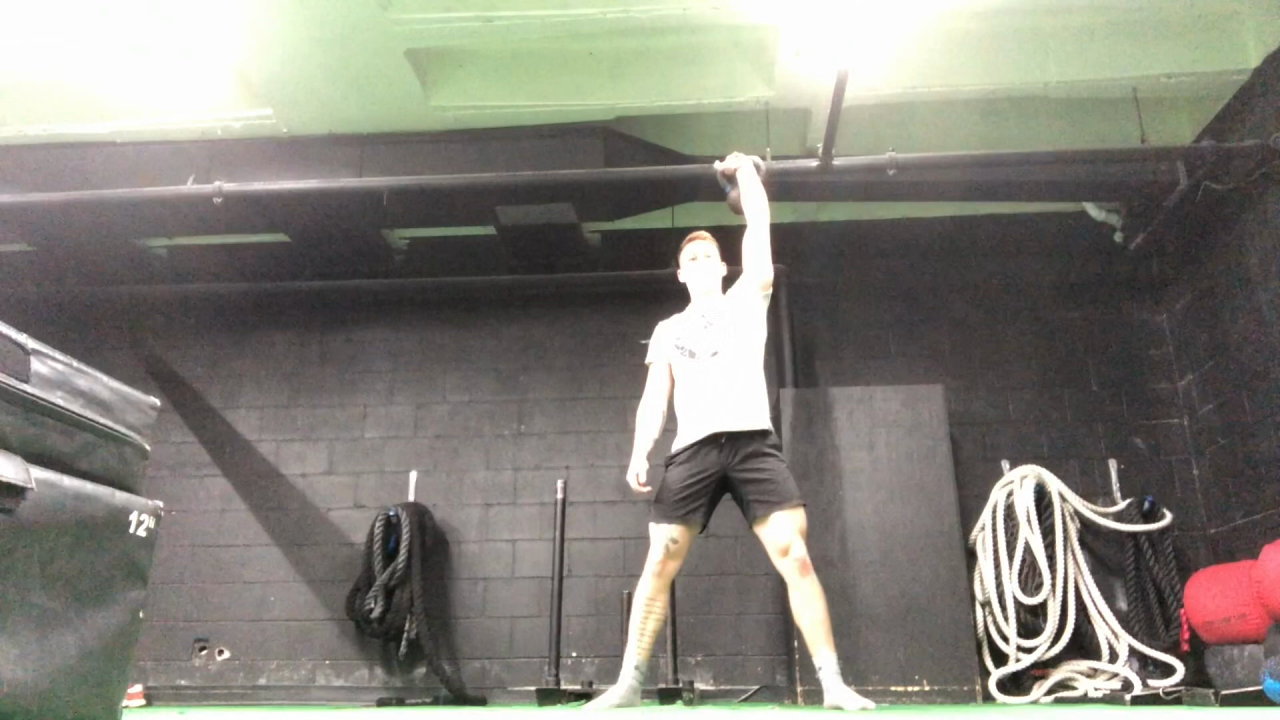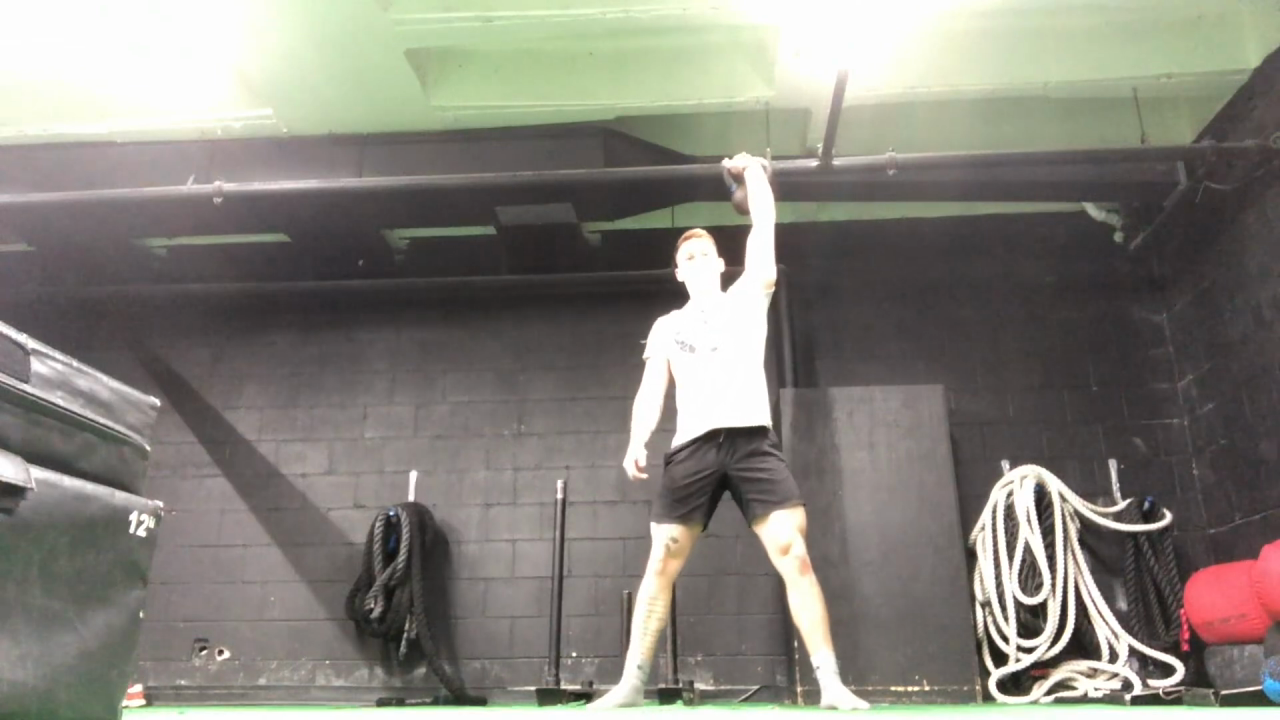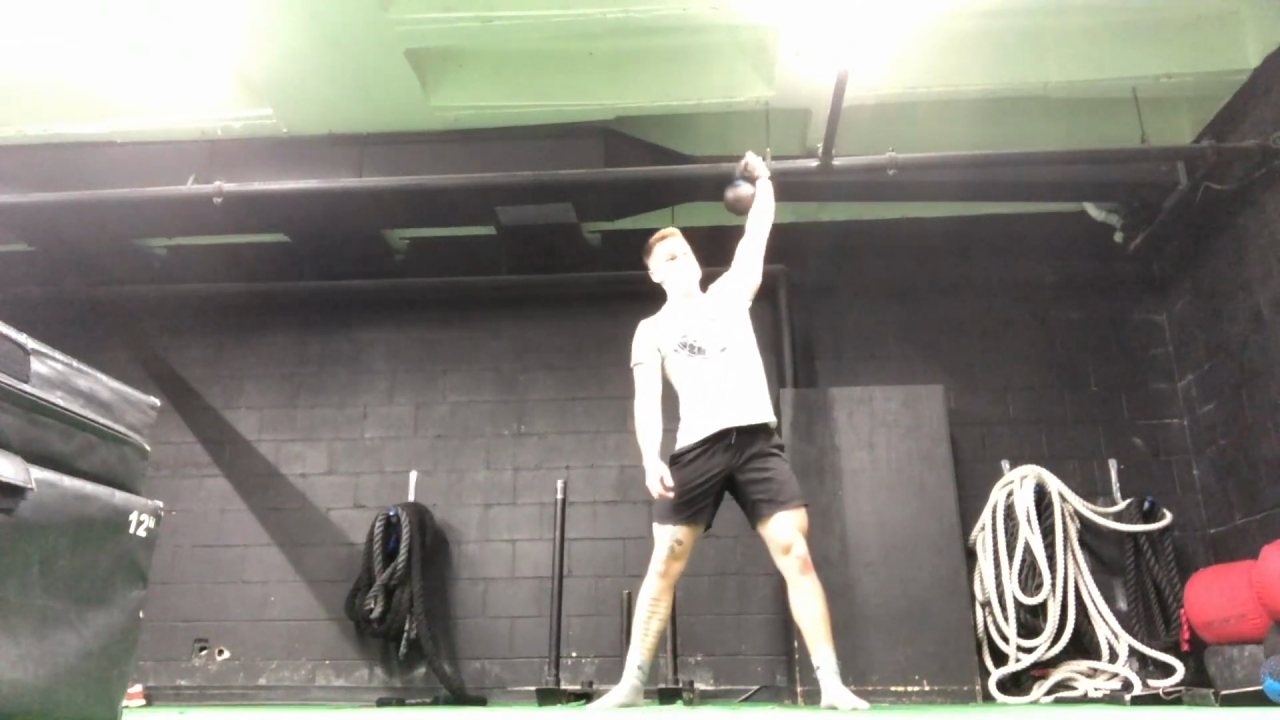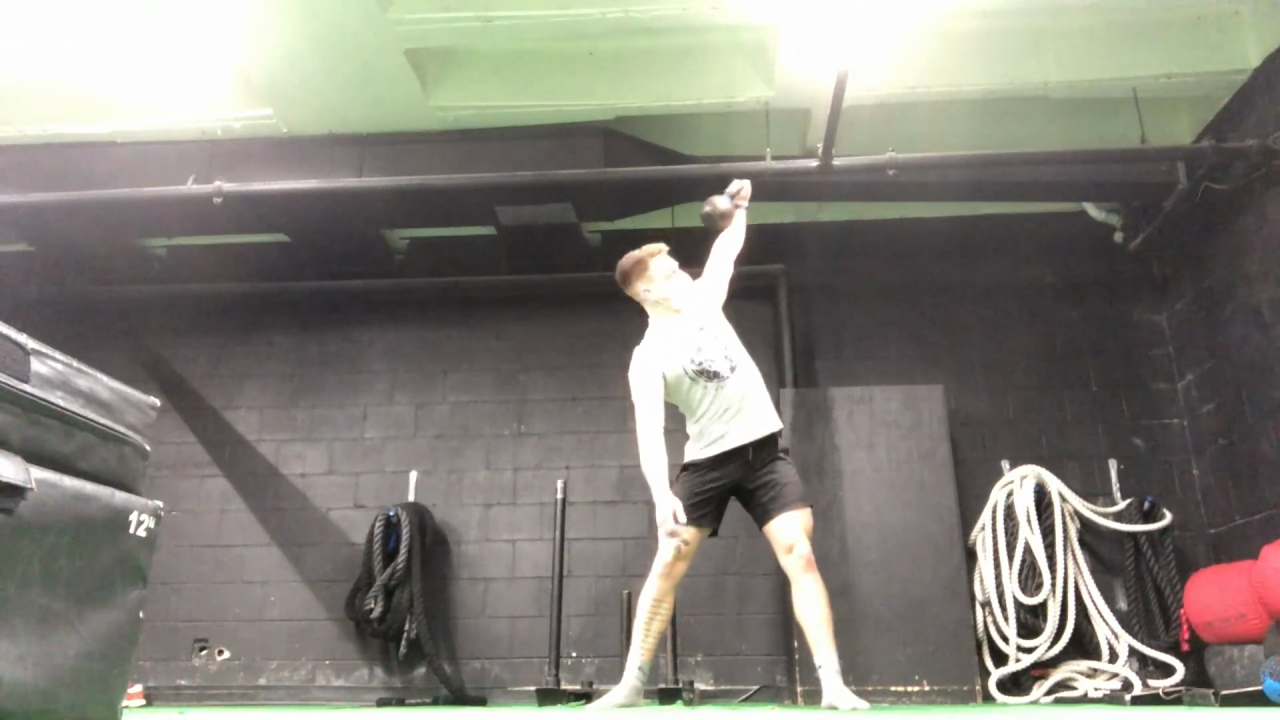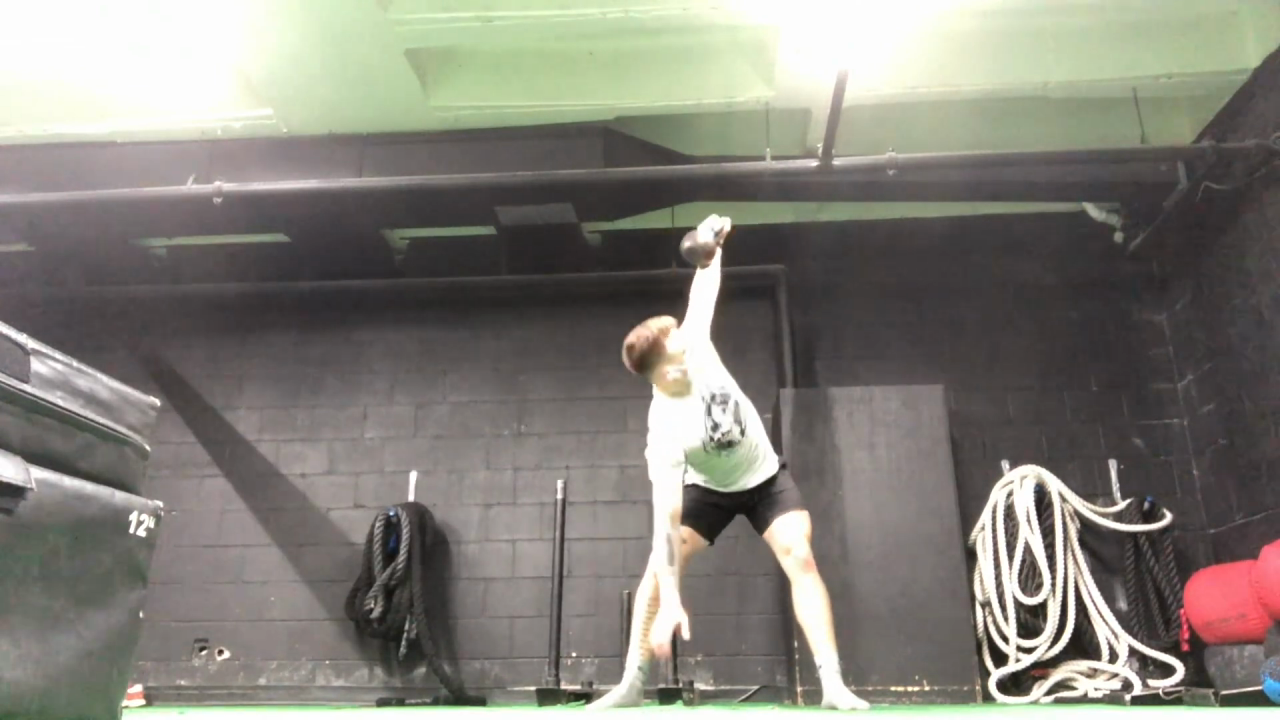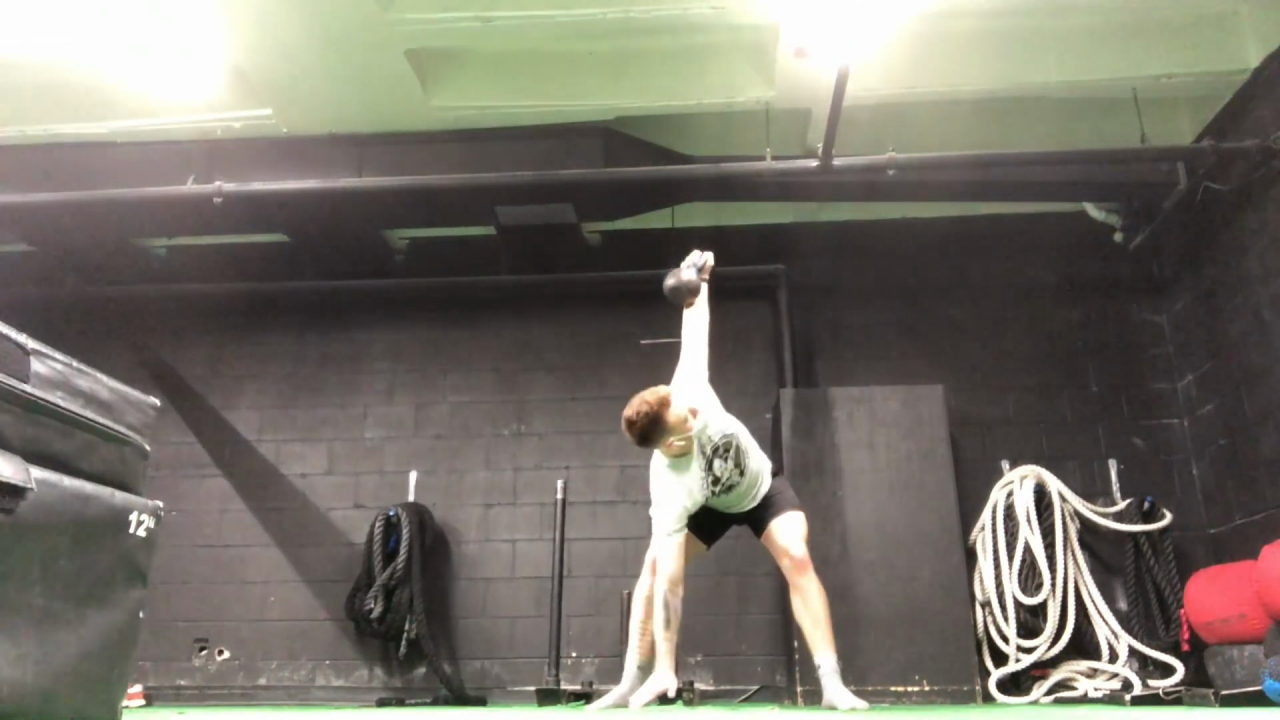
dt=0.7s
person 1, frame 1
left shoulder: (748, 301)
right shoulder: (667, 330)
left elbow: (757, 227)
right elbow: (654, 397)
left wrist: (743, 168)
right wrist: (639, 454)
left hip: (753, 442)
right hip: (693, 450)
left knee: (795, 557)
right knee: (659, 565)
left ankle: (833, 683)
right ankle: (628, 684)
person 1, frame 2
left shoulder: (748, 298)
right shoulder: (666, 326)
left elbow: (764, 227)
right elbow: (651, 391)
left wrist: (751, 169)
right wrist: (636, 441)
left hip: (753, 440)
right hip: (692, 447)
left knee: (794, 555)
right knee: (662, 564)
left ankle: (831, 684)
right ankle: (632, 684)
person 1, frame 3
left shoulder: (729, 295)
right shoulder: (652, 330)
left elbow: (757, 232)
right elbow: (647, 400)
left wrist: (762, 180)
right wrist: (650, 459)
left hip: (757, 440)
right hip: (697, 449)
left knee: (796, 556)
right knee: (665, 565)
left ankle: (831, 684)
right ankle: (632, 684)
person 1, frame 4
left shoulder: (701, 301)
right shoulder: (649, 357)
left elbow: (727, 248)
right elbow: (649, 429)
left wrist: (738, 207)
right wrist: (662, 493)
left hip: (765, 449)
right hip: (708, 460)
left knee: (800, 555)
right knee: (668, 563)
left ankle: (833, 685)
right ankle: (632, 684)
person 1, frame 5
left shoulder: (691, 351)
right shoulder: (666, 431)
left elbow: (703, 293)
right elbow: (666, 518)
left wrist: (711, 247)
right wrist: (671, 601)
left hip: (767, 476)
right hip: (710, 489)
left knee: (800, 558)
right knee: (660, 561)
left ankle: (833, 684)
right ankle: (632, 683)
person 1, frame 6
left shoulder: (688, 391)
right shoulder: (670, 491)
left elbow: (694, 333)
right elbow: (670, 582)
left wrist: (700, 281)
right wrist: (664, 668)
left hip: (763, 485)
right hip: (711, 505)
left knee: (797, 557)
right knee: (654, 565)
left ankle: (832, 684)
right ankle: (632, 681)
